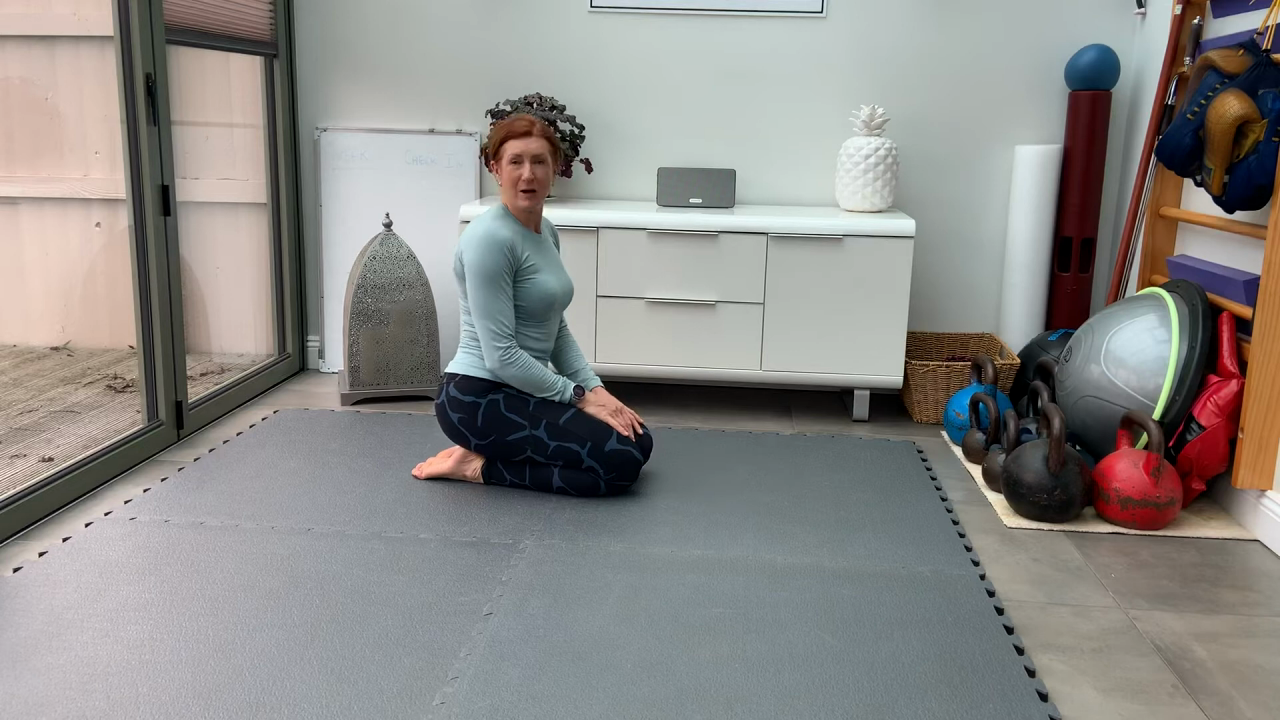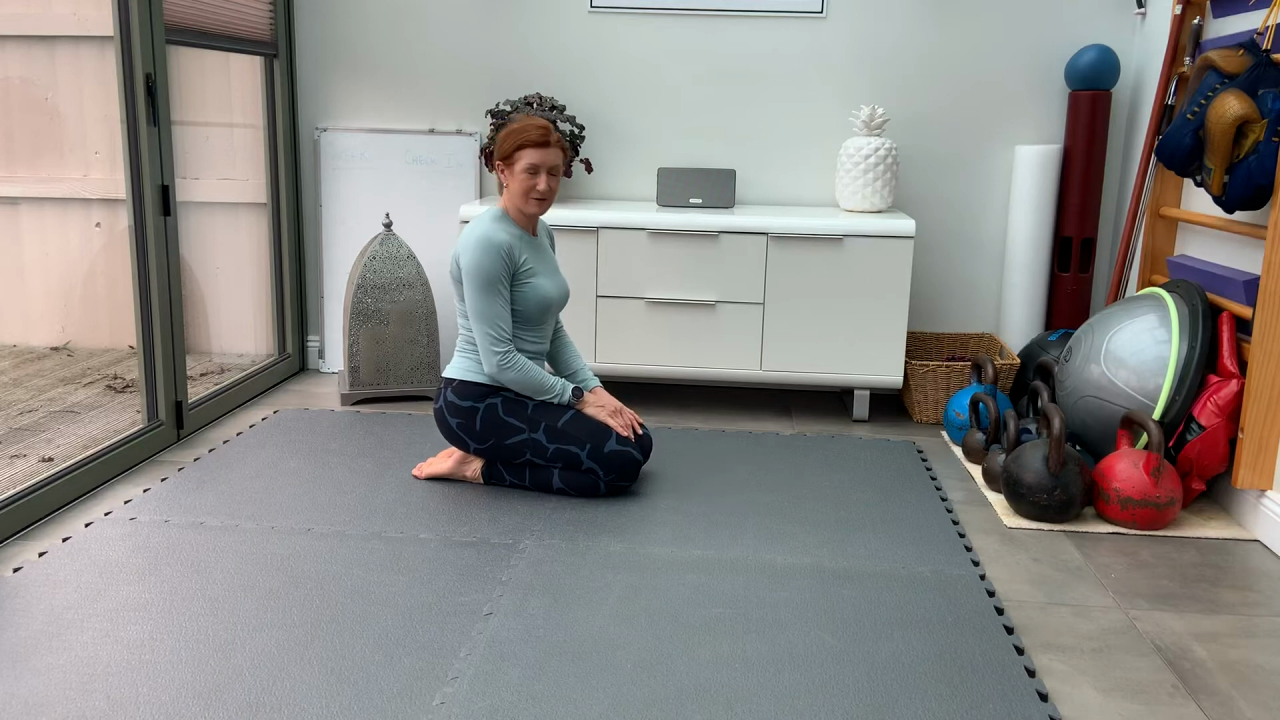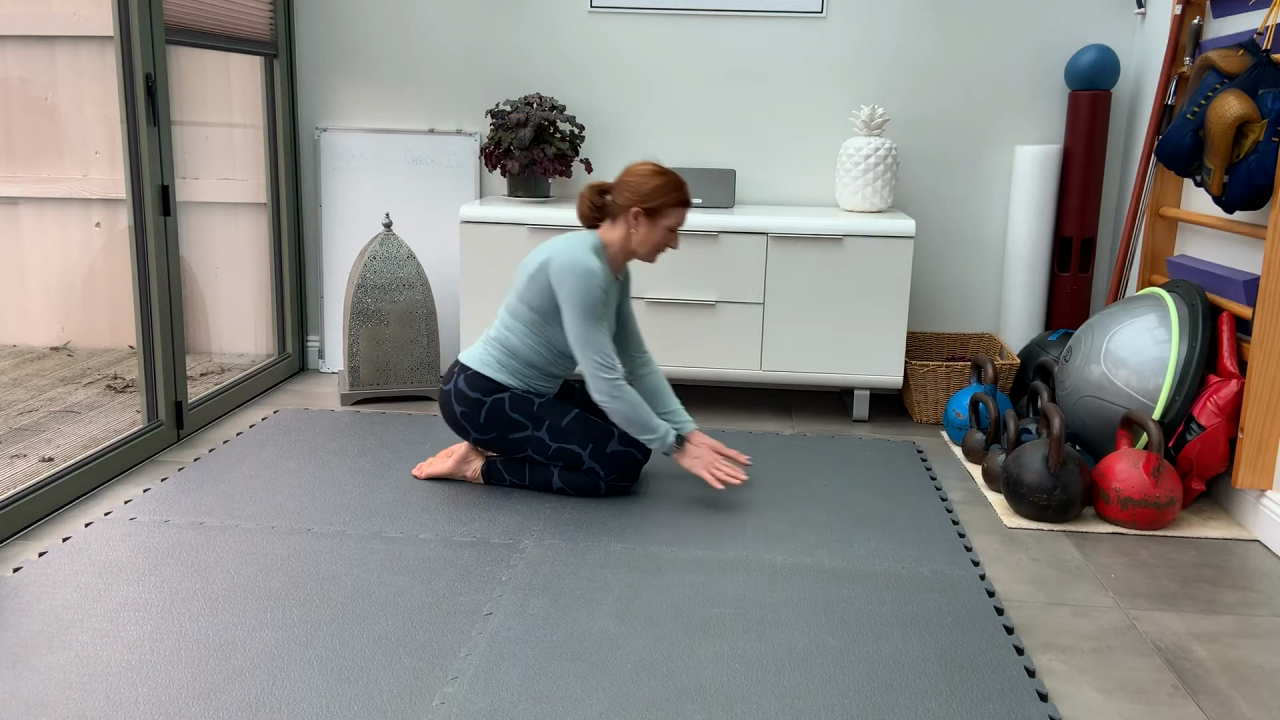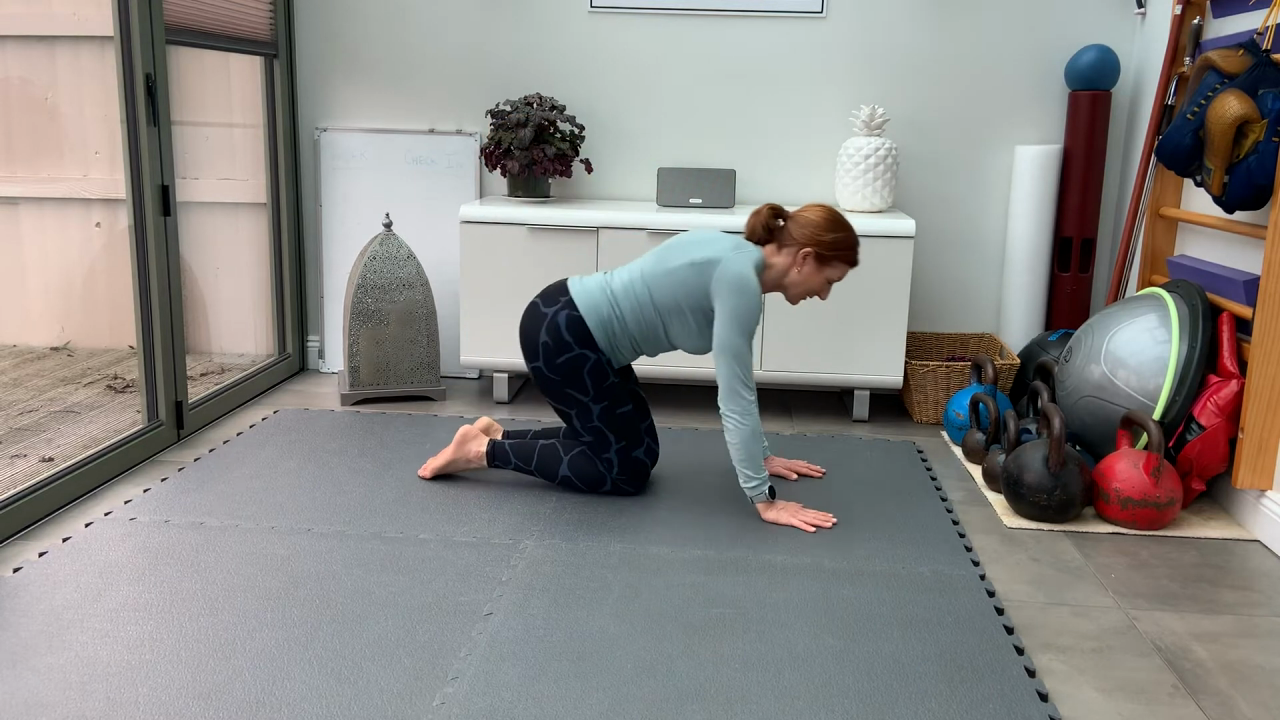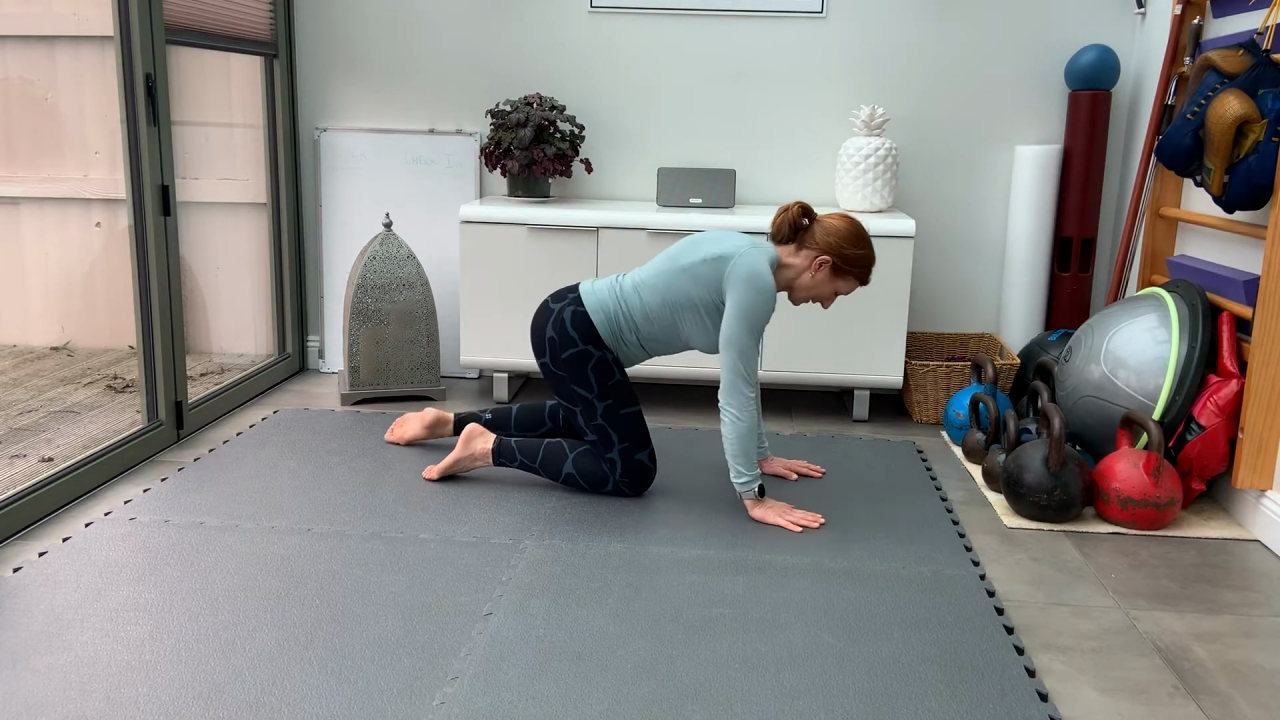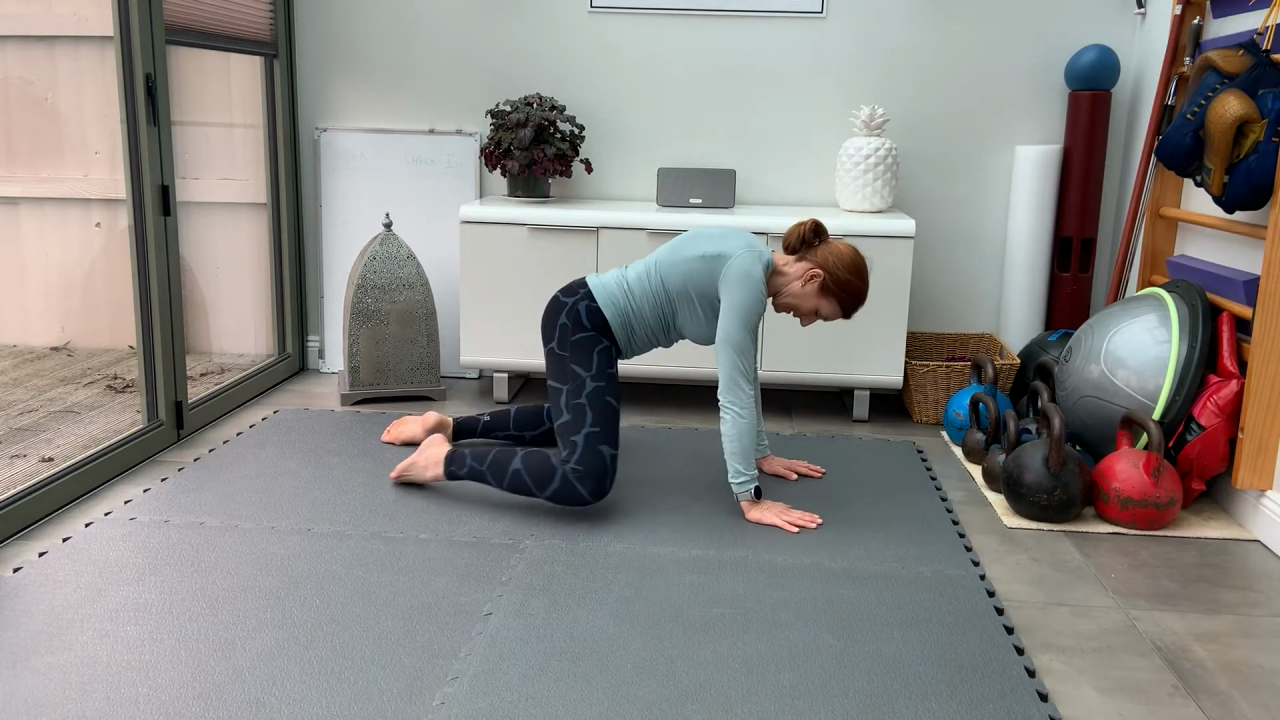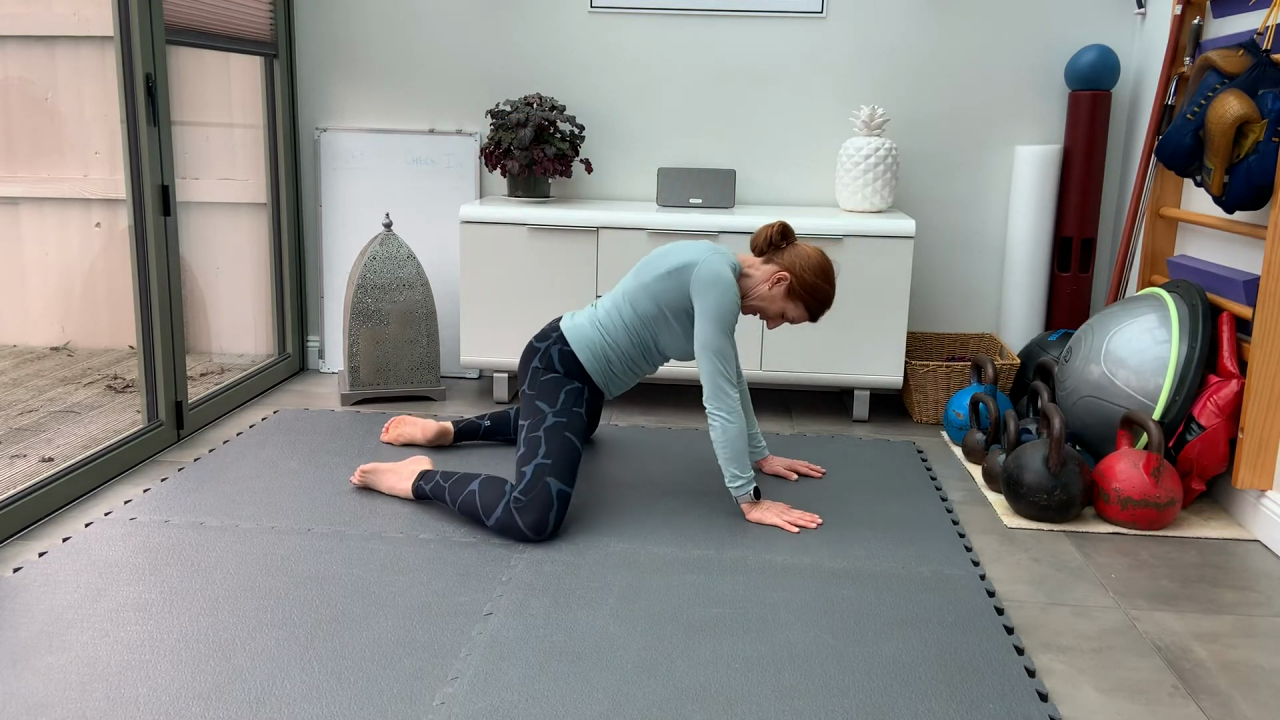
dt=0.7s
person 1, frame 1
left shoulder: (545, 231)
right shoulder: (489, 238)
left elbow: (556, 330)
right elbow: (501, 355)
left wrist: (595, 389)
right wrist: (579, 396)
left hip: (518, 392)
right hip: (480, 399)
left knee: (637, 442)
right knee: (619, 462)
left ankle: (487, 452)
right ankle: (479, 465)
person 1, frame 2
left shoulder: (539, 233)
right shoulder: (487, 241)
left elbow: (552, 332)
right elbow: (498, 359)
left wrist: (593, 389)
right wrist: (577, 398)
left hip: (517, 394)
right hip: (478, 403)
left knee: (636, 442)
right knee: (620, 462)
left ankle: (485, 453)
right ankle: (479, 467)
person 1, frame 3
left shoulder: (614, 268)
right shoulder: (579, 266)
left elbow: (638, 361)
right elbow: (604, 382)
left wrist: (687, 429)
right wrist: (673, 446)
left hip: (522, 390)
right hip: (484, 395)
left knee: (633, 446)
right knee: (619, 464)
left ankle: (493, 445)
right ankle: (480, 466)
person 1, frame 4
left shoulder: (740, 263)
right shoulder: (739, 277)
left elbow: (739, 380)
right elbow: (735, 397)
left wrist: (761, 456)
right wrist: (764, 499)
left hip: (577, 327)
right hip: (562, 334)
left knee: (637, 449)
right knee: (627, 471)
left ankle: (499, 434)
right ankle: (484, 451)
person 1, frame 5
left shoulder: (753, 262)
right shoulder: (756, 277)
left elbow: (744, 376)
right elbow: (736, 394)
left wrist: (760, 455)
right wrist: (752, 497)
left hip: (576, 324)
right hip: (573, 334)
left knee: (582, 417)
right knee: (631, 471)
left ankle: (451, 424)
right ankle: (489, 449)
person 1, frame 6
left shoulder: (754, 269)
right shoulder: (749, 274)
left elbow: (744, 374)
right elbow: (734, 390)
left wrist: (762, 453)
right wrist: (750, 498)
left hip: (587, 319)
right hip: (581, 322)
left knee: (580, 422)
right knee: (586, 479)
left ankle: (452, 426)
right ankle: (445, 459)
person 1, frame 7
left shoulder: (720, 270)
right shoulder: (717, 278)
left elbow: (730, 375)
right elbow: (719, 397)
left wrist: (760, 454)
right wrist: (749, 499)
left hip: (575, 362)
right hip: (559, 366)
left knee: (578, 429)
right knee: (533, 518)
left ankle: (447, 430)
right ankle: (421, 479)
